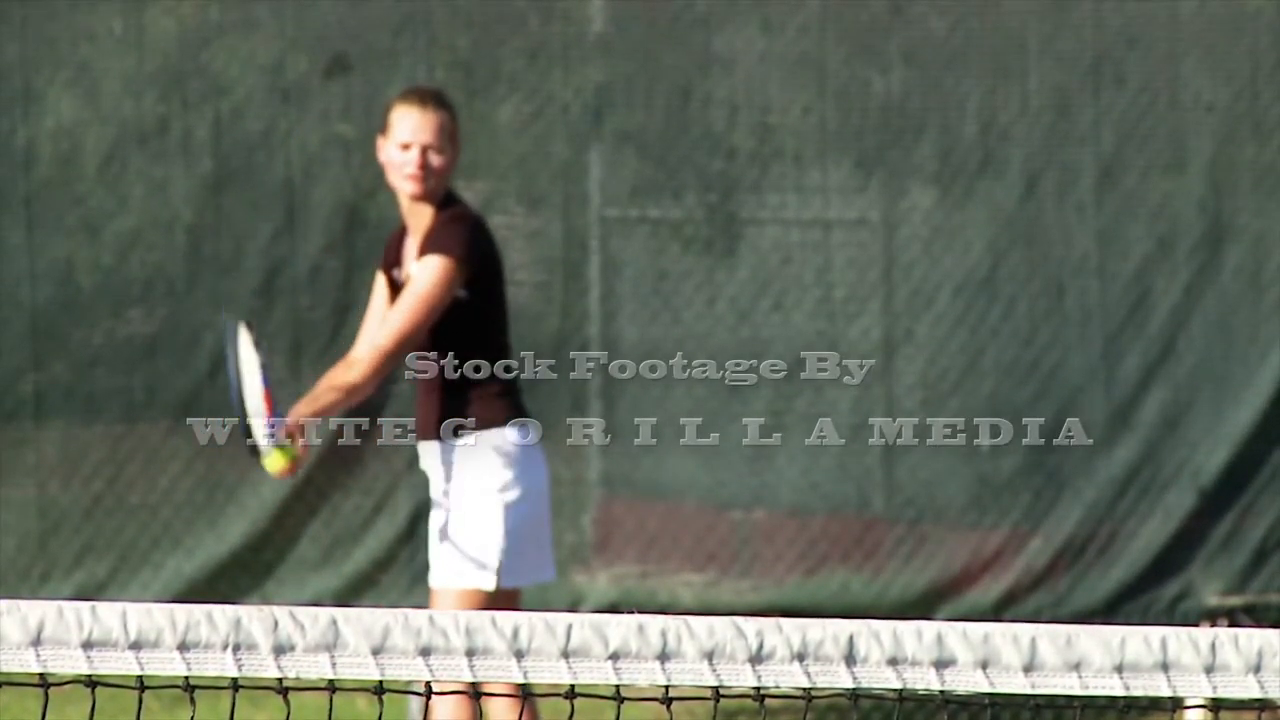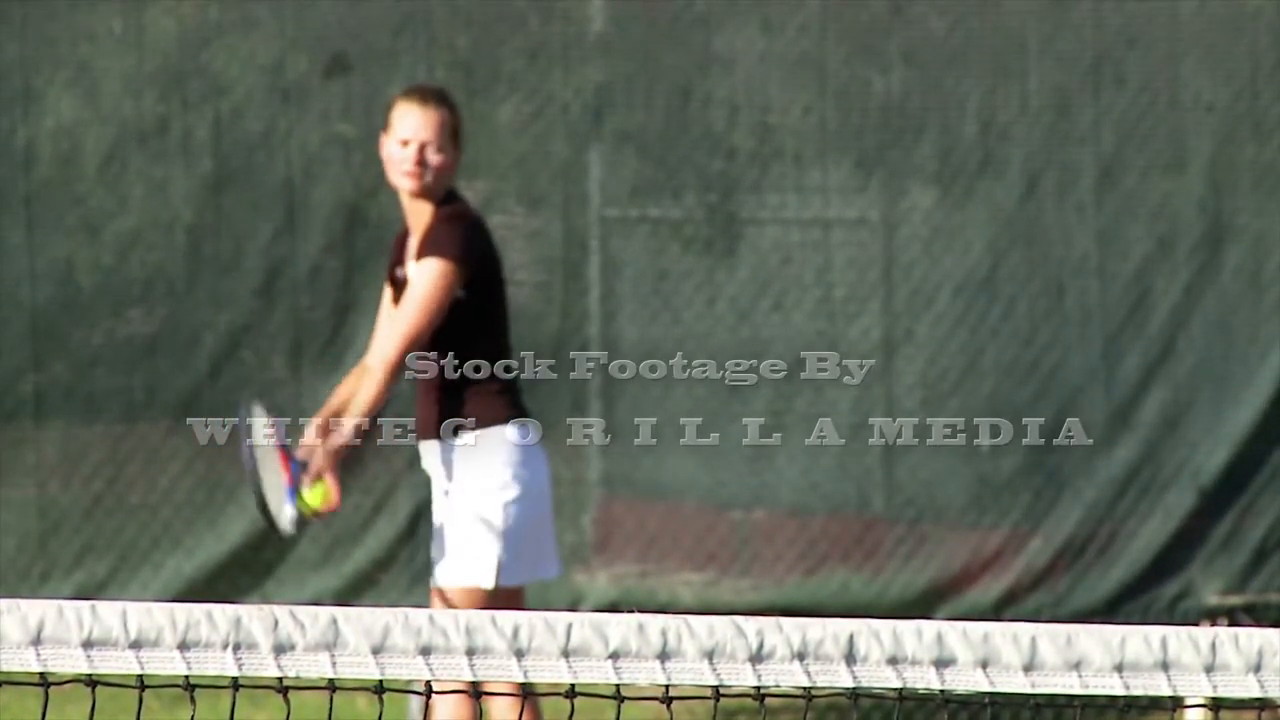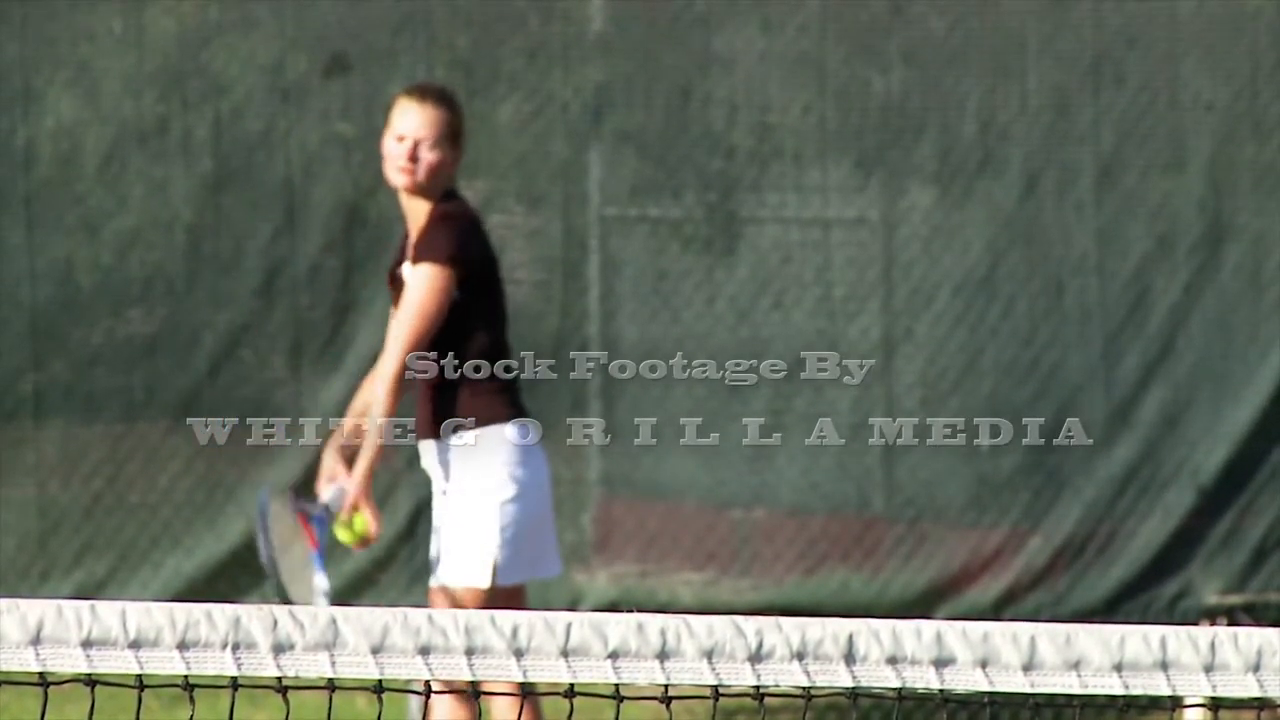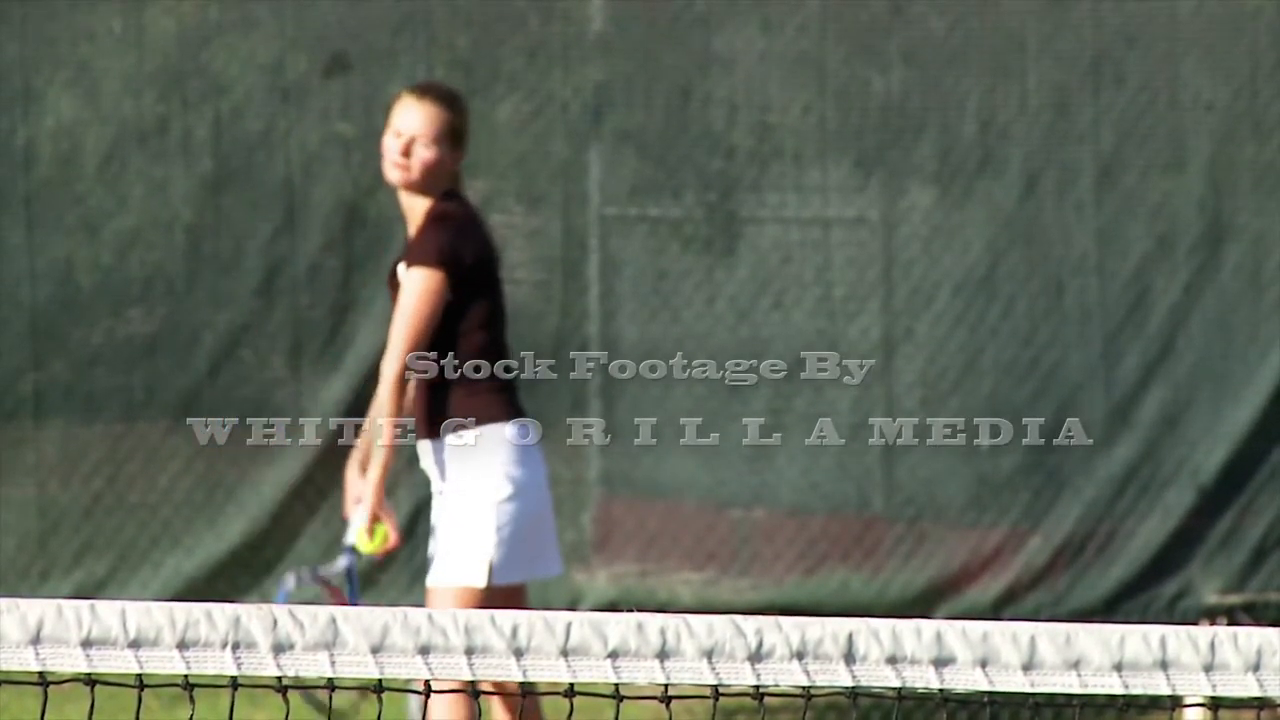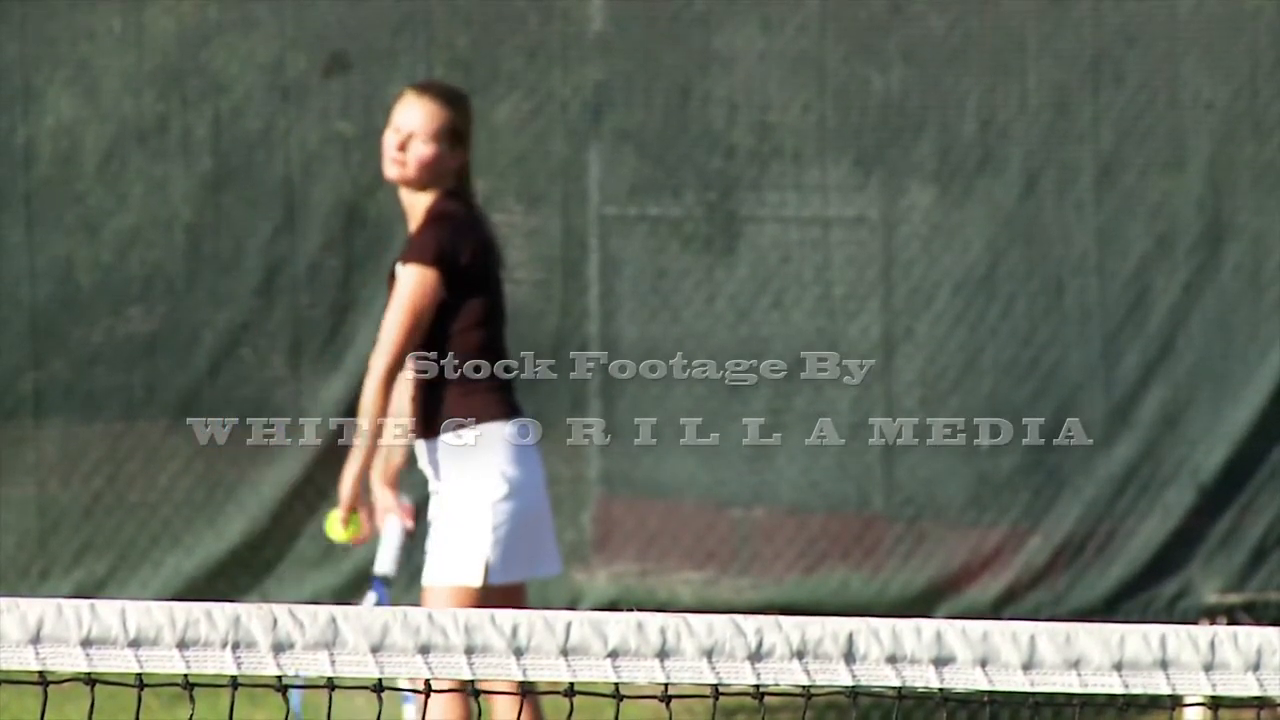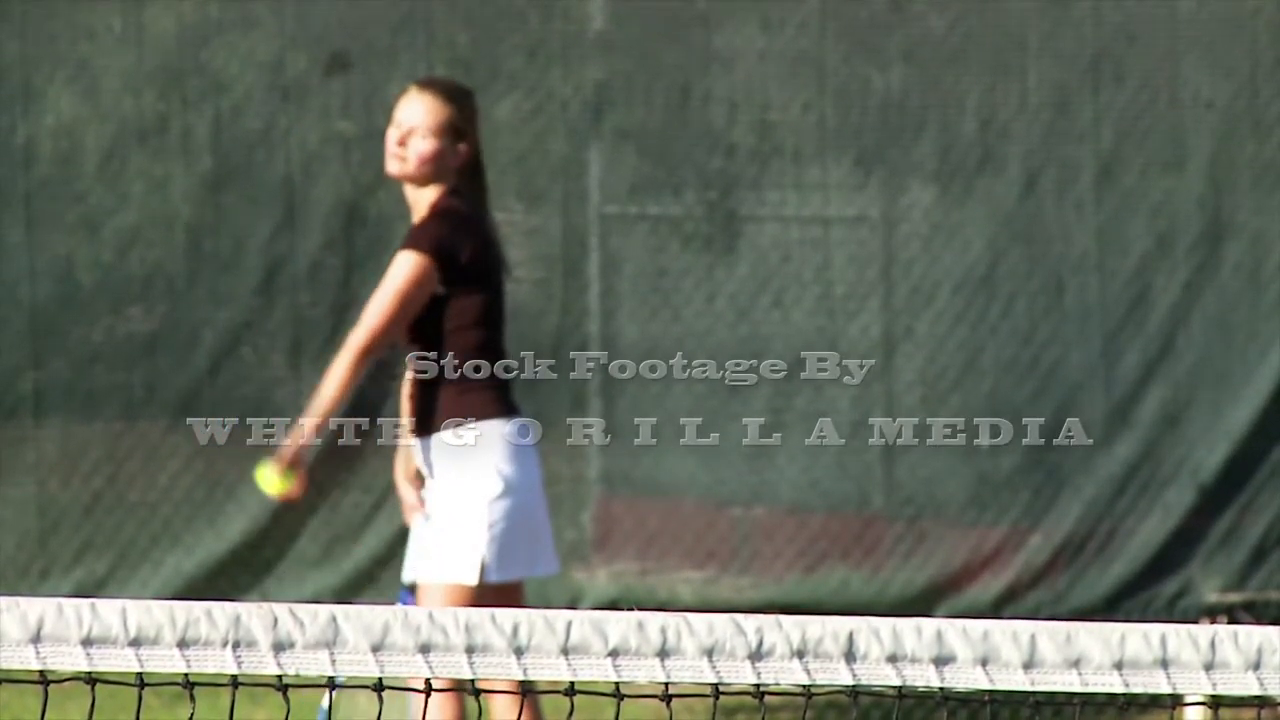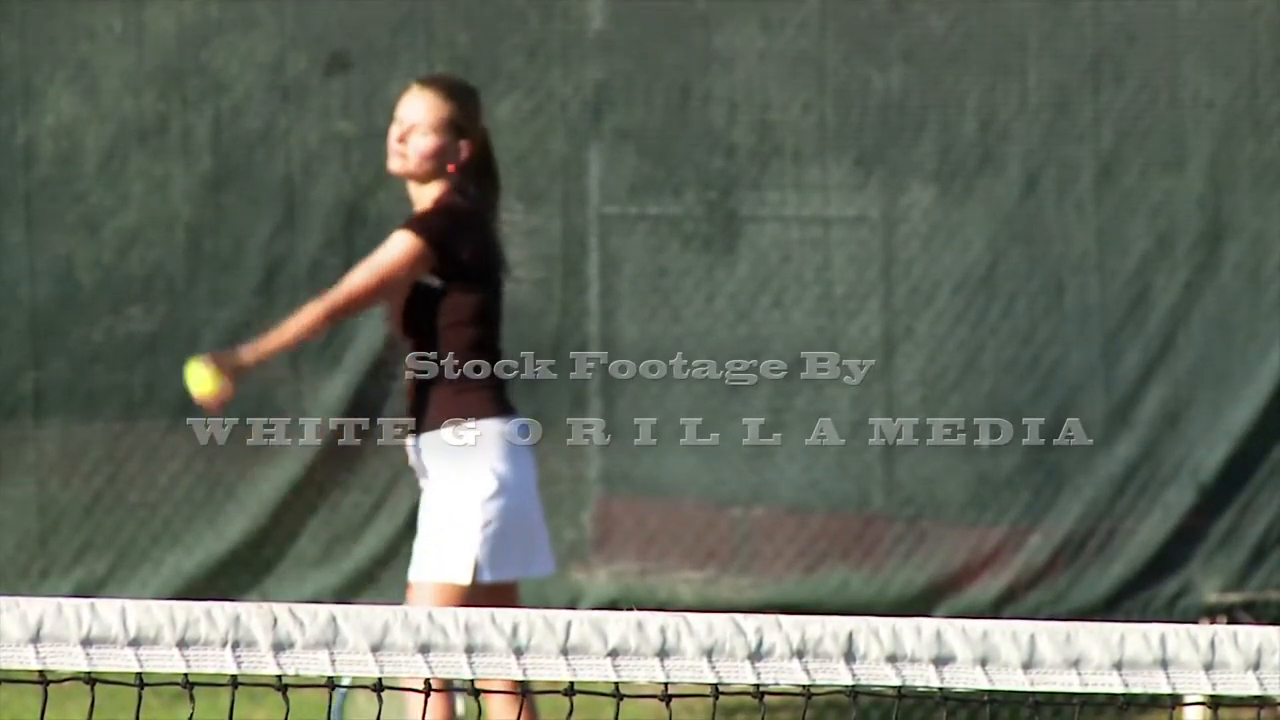
dt=0.1s
person 1, frame 1
left shoulder: (458, 234)
right shoulder: (402, 241)
left elbow: (389, 346)
right elbow: (363, 357)
left wrist: (309, 416)
right wrist: (306, 411)
left hip: (490, 460)
right hip: (457, 463)
person 1, frame 2
left shoulder: (457, 234)
right shoulder: (410, 240)
left elbow: (396, 357)
right elbow: (377, 362)
left wrist: (337, 445)
right wrist: (323, 423)
left hip: (490, 458)
right hip: (459, 461)
person 1, frame 3
left shoulder: (446, 235)
right shoulder: (428, 233)
left elbow: (395, 360)
right elbow: (400, 363)
left wrist: (362, 473)
right wrist: (341, 443)
left hip: (486, 459)
right hip: (465, 461)
person 1, frame 4
left shoulder: (441, 235)
right shoulder: (433, 231)
left elbow: (398, 366)
right elbow: (408, 369)
left wrist: (374, 480)
right wrist: (362, 458)
left hip: (483, 457)
right hip: (468, 460)
person 1, frame 5
left shoulder: (440, 235)
right shoulder: (435, 228)
left elbow: (387, 359)
right elbow: (416, 364)
left wrist: (355, 474)
right wrist: (388, 470)
left hip: (479, 457)
right hip: (459, 460)
person 1, frame 6
left shoulder: (441, 230)
right shoulder: (448, 225)
left elbow: (365, 341)
left wrist: (300, 438)
right wrist: (414, 461)
left hip: (477, 455)
right hip: (462, 456)
person 1, frame 7
left shoulder: (440, 226)
right shoulder: (449, 226)
left elbow: (338, 302)
left wrist: (247, 357)
right wrist: (429, 438)
left hip: (475, 460)
right hip: (465, 461)
right knee: (493, 668)
